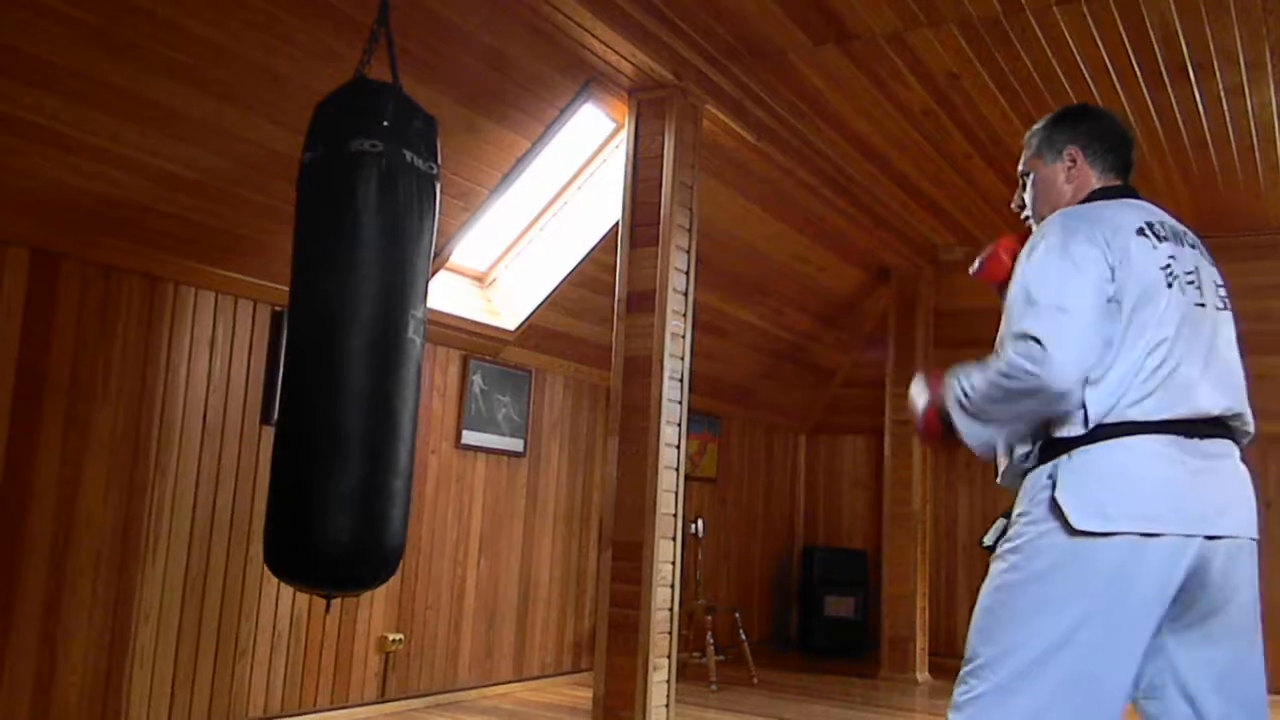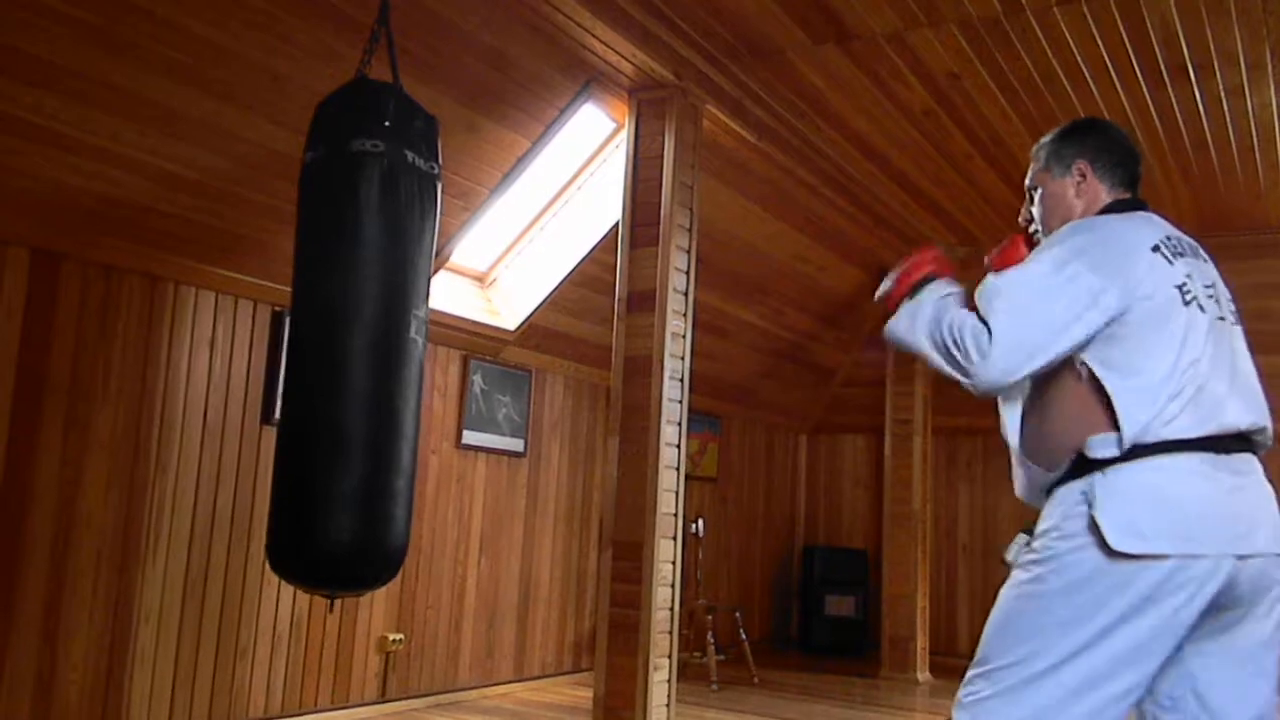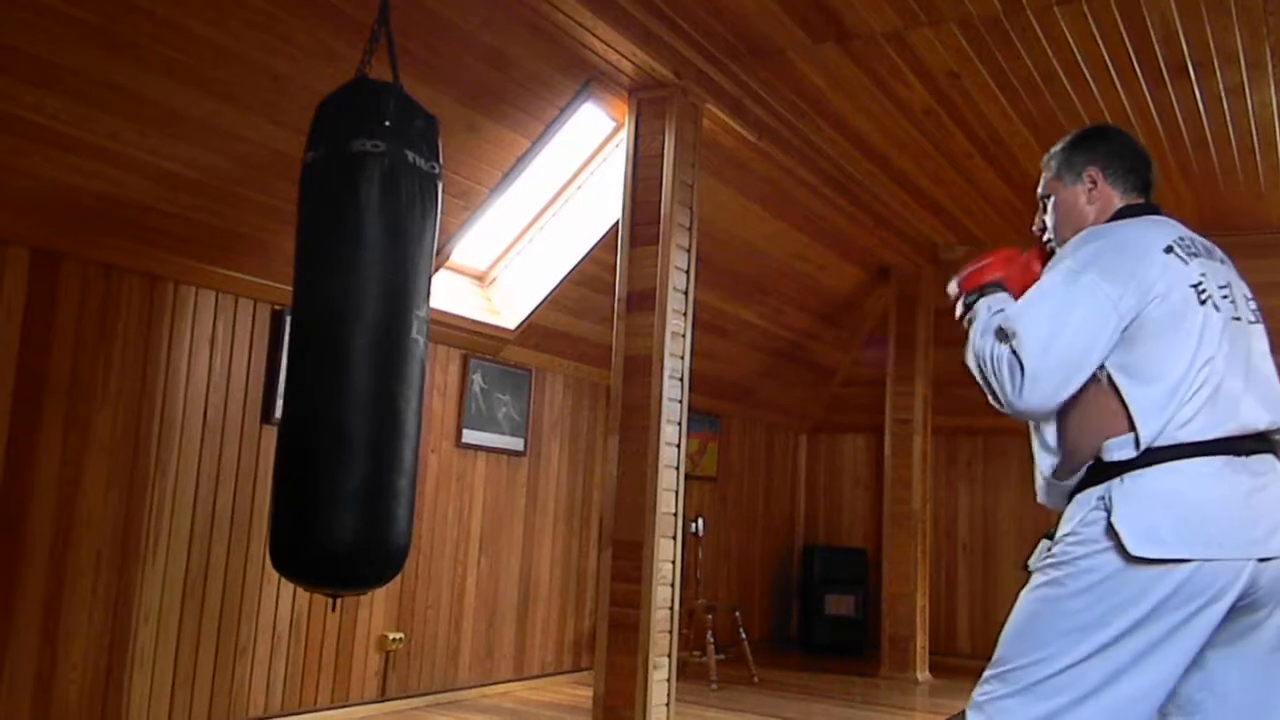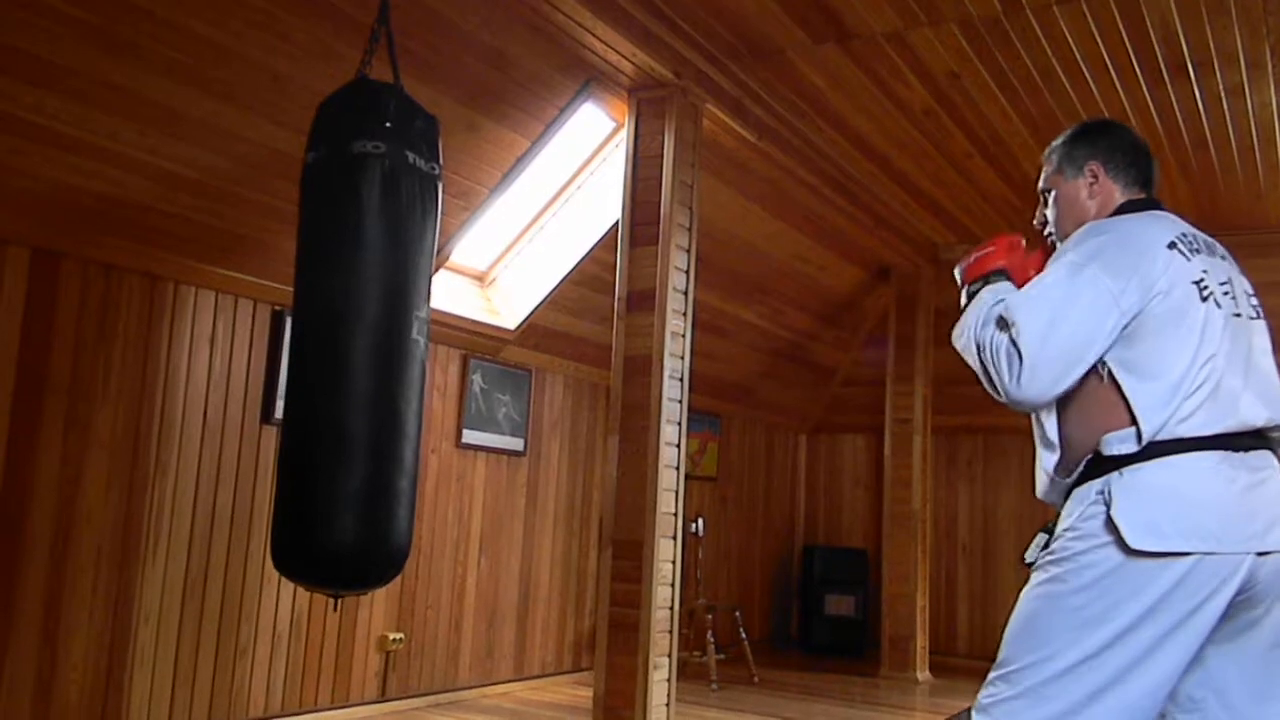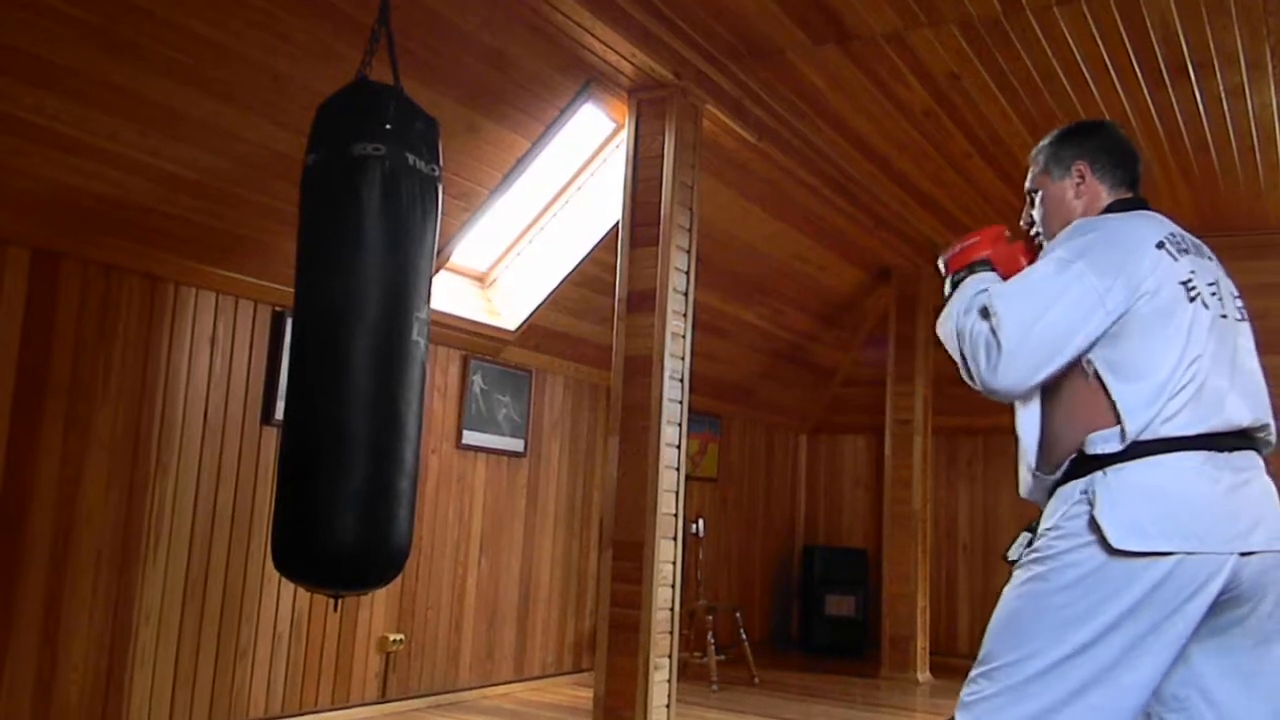
dt=0.2s
person 1, frame 1
left shoulder: (1078, 230)
right shoulder: (1181, 246)
left elbow: (1047, 367)
left wrist: (951, 398)
right wrist: (1036, 281)
left hip: (1114, 493)
right hip: (1215, 498)
person 1, frame 2
left shoulder: (1092, 244)
right shoulder: (1186, 258)
left elbow: (990, 354)
left wrist: (923, 292)
right wrist: (1029, 282)
left hip: (1139, 511)
person 1, frame 3
left shoulder: (1106, 250)
right shoulder: (1209, 261)
left elbow: (1025, 382)
left wrist: (987, 300)
right wrist: (1038, 301)
left hip: (1158, 518)
person 1, frame 4
left shoulder: (1109, 244)
right shoulder: (1208, 257)
left elbow: (1023, 371)
left wrist: (988, 288)
right wrist: (1035, 293)
left hip: (1154, 514)
person 1, frame 5
left shoulder: (1098, 243)
right shoulder: (1193, 257)
left elbow: (1000, 360)
left wrist: (974, 278)
right wrist: (1024, 289)
left hip: (1143, 513)
